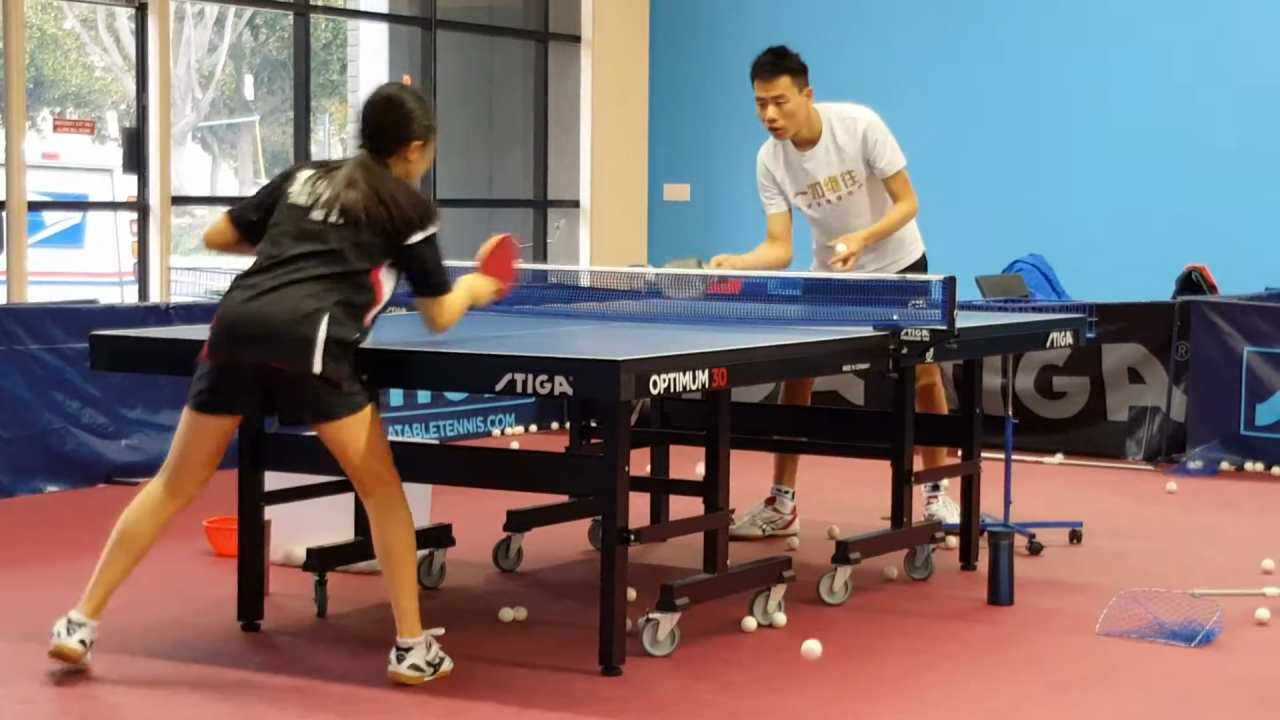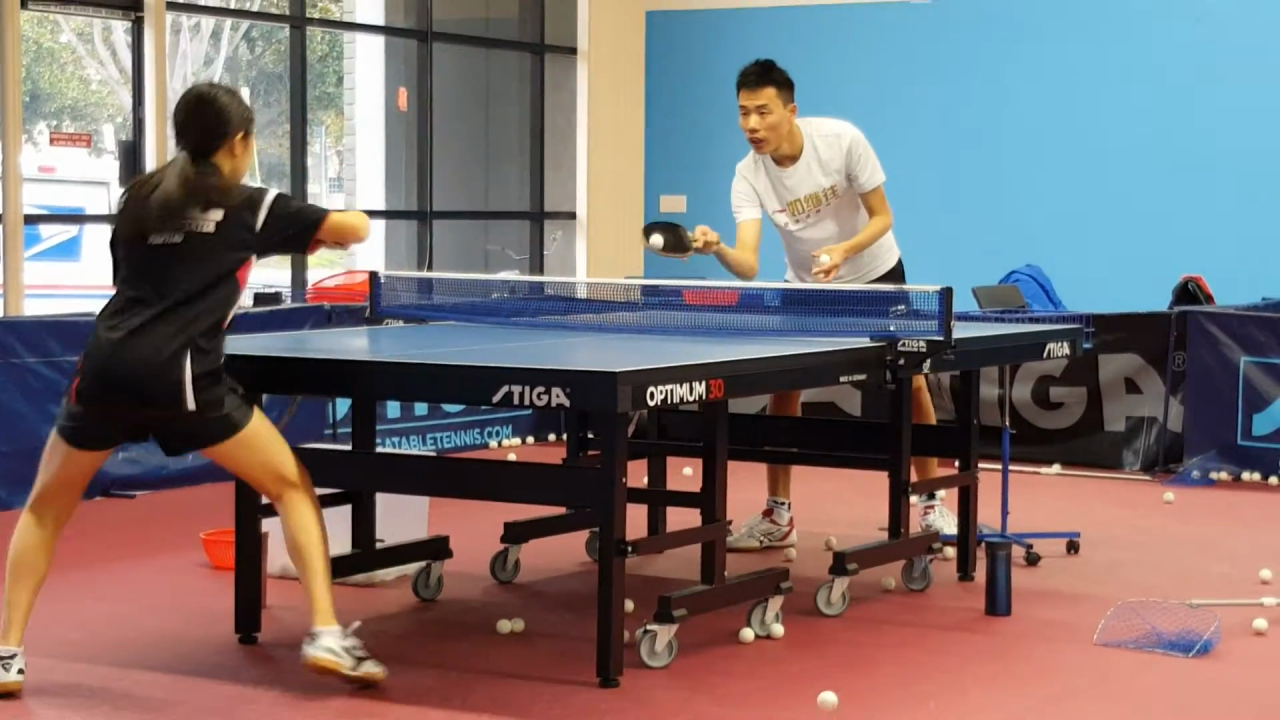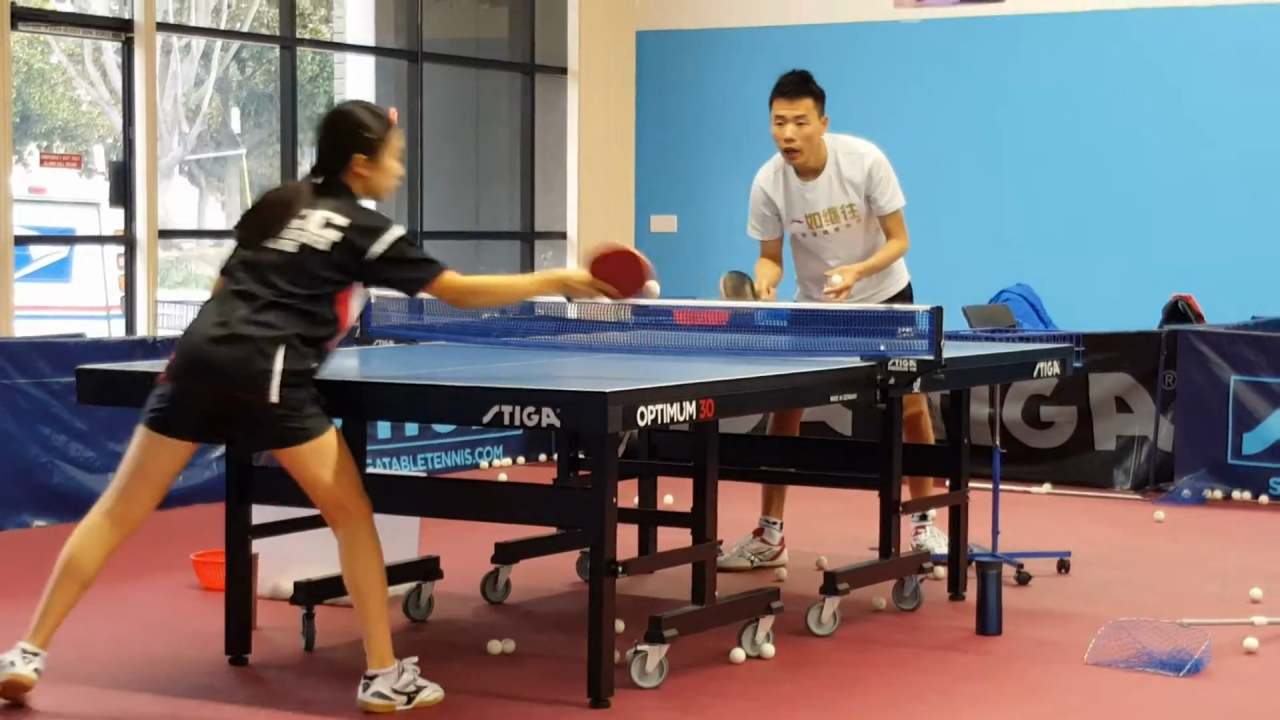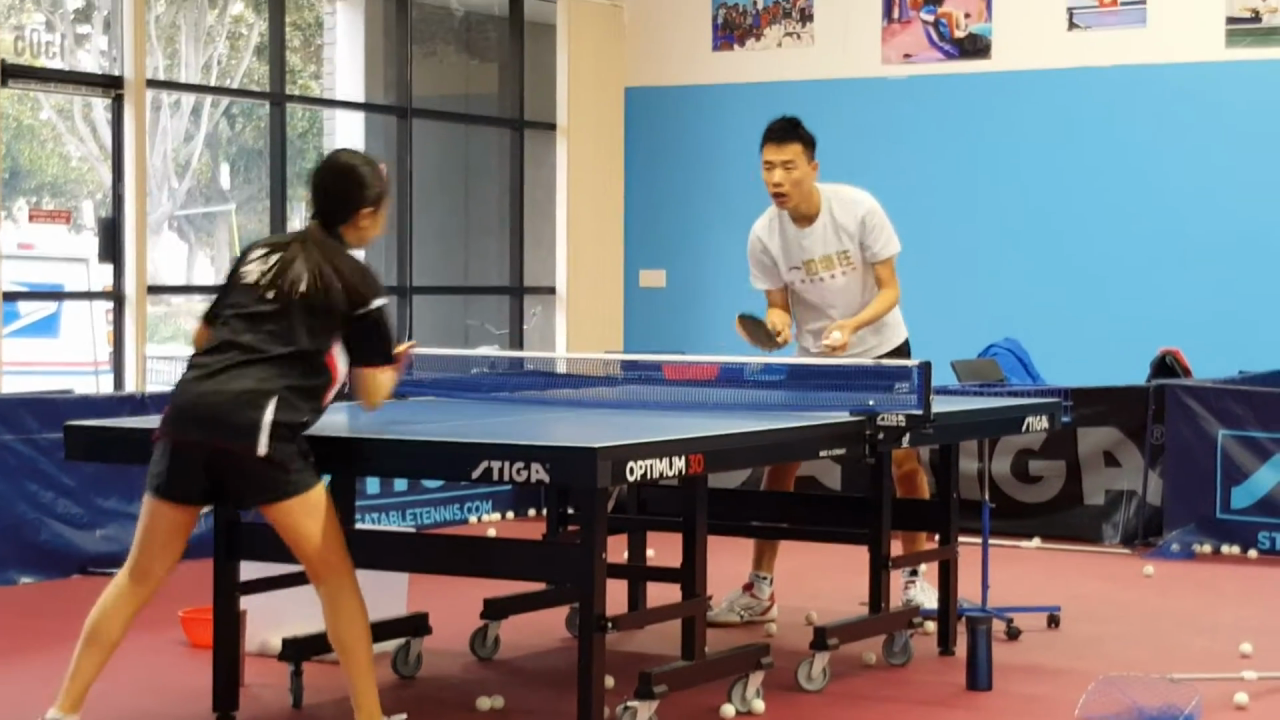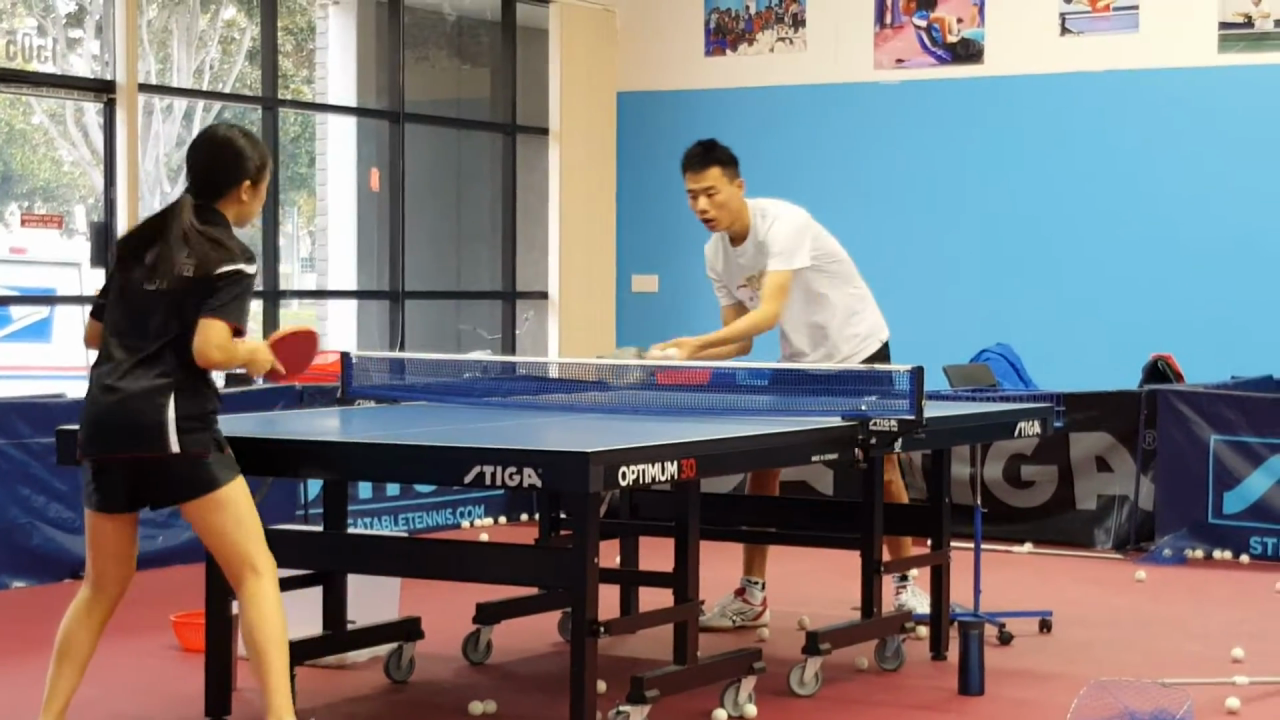
dt=0.4s
person 1, frame 1
left shoulder: (300, 178)
right shoulder: (408, 211)
left elbow: (216, 236)
right elbow: (440, 318)
right wrist: (475, 286)
left hip: (237, 328)
right hip: (308, 344)
left knee: (175, 484)
right knee: (381, 489)
left ankle: (79, 623)
right ankle: (412, 646)
person 1, frame 2
left shoulder: (137, 200)
right shoulder: (249, 205)
right elbow: (351, 228)
right wrist: (352, 223)
left hip: (108, 366)
right hip: (184, 377)
right knee: (293, 489)
right ankle: (327, 634)
person 1, frame 3
left shoulder: (276, 206)
right shoulder: (367, 230)
right elbow: (460, 292)
right wrist: (559, 281)
left hip: (199, 357)
right hip: (269, 377)
left knee: (117, 513)
right knee: (351, 516)
right ankle: (384, 675)
person 1, frame 4
left shoulder: (257, 256)
right shoulder: (356, 283)
right elbow: (372, 393)
right wrist: (390, 370)
left hip: (189, 415)
right hip: (257, 428)
left knee: (141, 574)
right knee: (333, 573)
person 1, frame 5
left shoulder: (140, 241)
right shoulder: (230, 257)
left elbow: (94, 334)
right elbow: (210, 350)
right wrist: (256, 355)
left hip: (105, 419)
right hip: (171, 423)
left knee: (105, 584)
right knee: (255, 572)
person 2, frame 1
left shoulder: (861, 124)
right shoulder: (770, 160)
left elbow: (907, 204)
right elbow: (780, 248)
left wrist: (861, 240)
right wrist: (735, 262)
left hip: (897, 265)
right hip: (829, 275)
left knee: (925, 377)
right knee: (796, 376)
left ankle: (937, 492)
right ankle: (782, 503)
person 2, frame 2
left shoulder: (842, 139)
right shoulder: (748, 175)
left elbow: (883, 218)
right elbow: (749, 262)
left wrist: (843, 250)
right wrist: (716, 248)
left hip: (875, 274)
right hip: (808, 286)
left knee: (909, 384)
right knee: (782, 387)
left ankle: (930, 502)
right ankle: (778, 514)
person 2, frame 3
left shoulder: (866, 159)
right shoulder: (767, 183)
left elbow: (899, 240)
right elbow: (772, 257)
left wrist: (857, 271)
right wrist: (764, 283)
left hip: (884, 294)
right hip: (814, 305)
left knee: (911, 405)
right knee: (785, 406)
left ankle: (924, 522)
right ankle: (770, 534)
person 2, frame 4
left shoulder: (859, 207)
right shoulder: (763, 235)
left elbow: (891, 290)
right elbow: (779, 306)
left wrist: (850, 325)
right wrist: (776, 324)
left hip: (880, 348)
right hip: (814, 358)
left knee: (906, 460)
right knee: (780, 462)
left ankle: (915, 578)
right ankle: (760, 588)
person 2, frame 5
left shoulder: (783, 222)
right shoulder: (715, 254)
left elbow: (770, 314)
right elbow: (738, 342)
left wrist: (693, 343)
right wrist: (687, 351)
left hip: (858, 351)
right hip: (800, 364)
left knee: (883, 468)
right knee: (762, 466)
left ankle: (905, 583)
right ankle: (752, 593)
